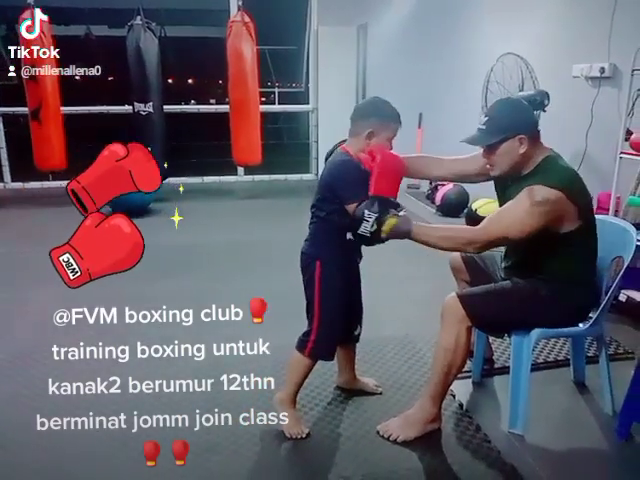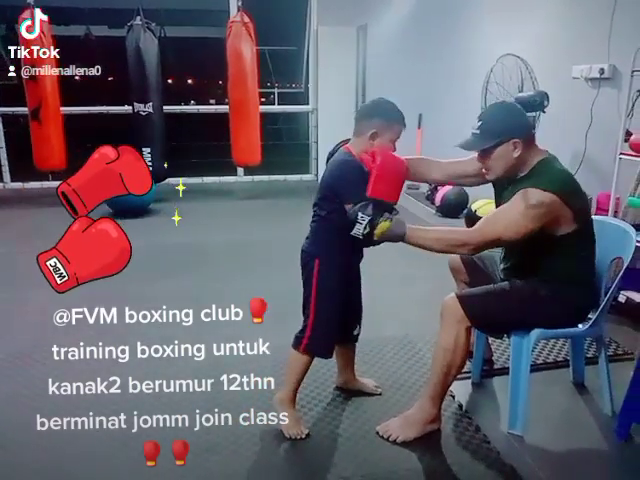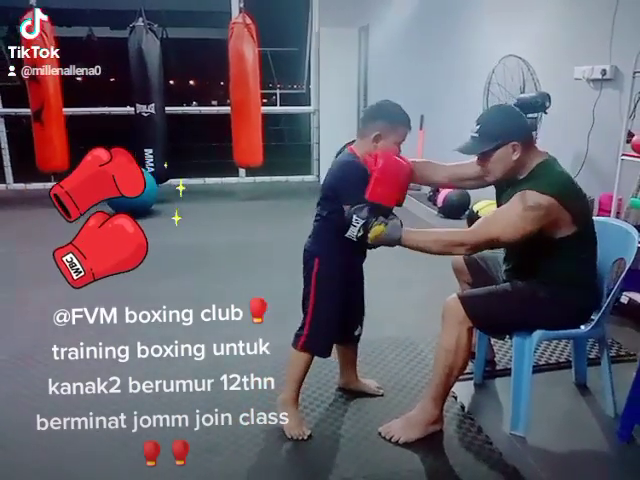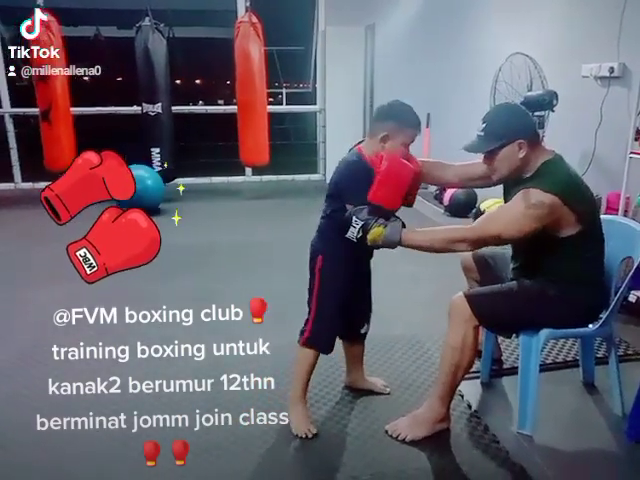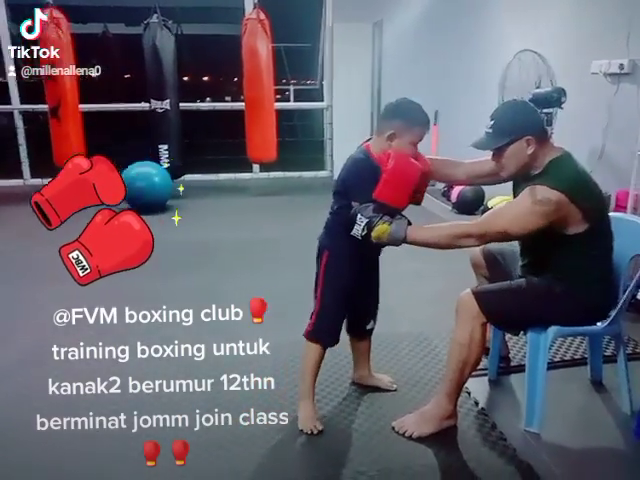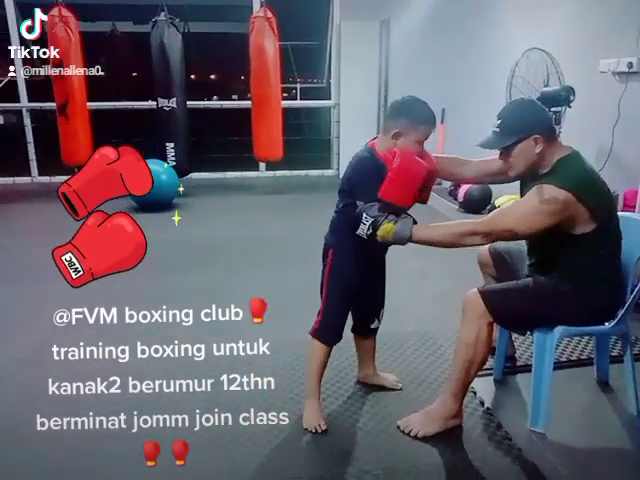
dt=0.1s
person 1, frame 1
left shoulder: (547, 190)
right shoulder: (512, 162)
left elbow: (478, 239)
right elbow: (441, 167)
left wrist: (404, 227)
left hip: (561, 294)
right hip: (530, 269)
left knee: (456, 307)
right knee: (461, 263)
left ankle: (427, 412)
person 1, frame 2
left shoulder: (542, 193)
right shoulder: (509, 164)
left elbow: (471, 241)
right elbow: (439, 170)
left wrist: (397, 230)
left hip: (560, 295)
right hip: (529, 270)
left knee: (455, 307)
right knee: (460, 264)
left ankle: (427, 412)
person 1, frame 3
left shoulder: (541, 195)
right shoulder: (516, 166)
left elbow: (468, 242)
right elbow: (443, 173)
left wrist: (394, 233)
left hip: (561, 295)
right hip: (533, 272)
left knee: (457, 308)
right knee: (465, 266)
left ankle: (429, 414)
person 1, frame 4
left shoulder: (544, 195)
right shoulder: (523, 165)
left elbow: (469, 238)
right elbow: (451, 173)
left wrist: (394, 234)
left hip: (570, 296)
right hip: (540, 272)
left knee: (462, 308)
left ankle: (436, 413)
person 1, frame 5
left shoulder: (551, 192)
right shoulder: (533, 162)
left elbow: (475, 233)
right elbow: (462, 171)
left wrist: (400, 232)
left hip: (577, 293)
right hip: (550, 268)
left knee: (470, 304)
right knee: (483, 258)
left ankle: (443, 409)
person 1, frame 6
left shoulder: (558, 192)
right shoulder: (542, 161)
left elbow: (481, 231)
right elbow: (470, 170)
left wrist: (405, 231)
left hip: (586, 293)
right hip: (558, 268)
left knee: (477, 303)
right knee: (490, 257)
left ankle: (448, 408)
person 2, frame 1
left shoulder: (354, 162)
right shoulder: (345, 168)
left hip: (344, 255)
right hip: (324, 258)
left knee: (350, 320)
right knee: (320, 331)
left ankle: (347, 376)
right ankle: (286, 399)
person 2, frame 2
left shoulder: (357, 161)
right shoulder: (347, 167)
left hip: (345, 254)
right hip: (324, 257)
left knee: (349, 320)
right knee: (317, 329)
left ankle: (346, 377)
right ankle: (285, 398)
person 2, frame 3
left shoulder: (365, 163)
right shoulder: (348, 169)
left hip: (350, 255)
right hip: (325, 257)
left knee: (351, 320)
right knee: (315, 328)
left ankle: (349, 377)
right ankle: (288, 401)
person 2, frame 4
left shoulder: (374, 163)
right shoulder: (354, 169)
left hip: (357, 254)
right hip: (332, 254)
left knee: (357, 318)
right knee: (320, 325)
left ankle: (355, 375)
right ankle: (297, 399)
person 2, frame 5
right shoulder: (361, 166)
left hip: (366, 251)
right hip: (339, 251)
left knee: (364, 314)
right knee: (325, 321)
left ankle: (362, 372)
right ankle: (305, 397)
person 2, frame 6
left shoulder: (393, 160)
right shoulder: (366, 165)
left hip: (372, 250)
right hip: (345, 250)
left knee: (369, 313)
right knee: (330, 320)
left ankle: (367, 371)
right ankle: (311, 396)
